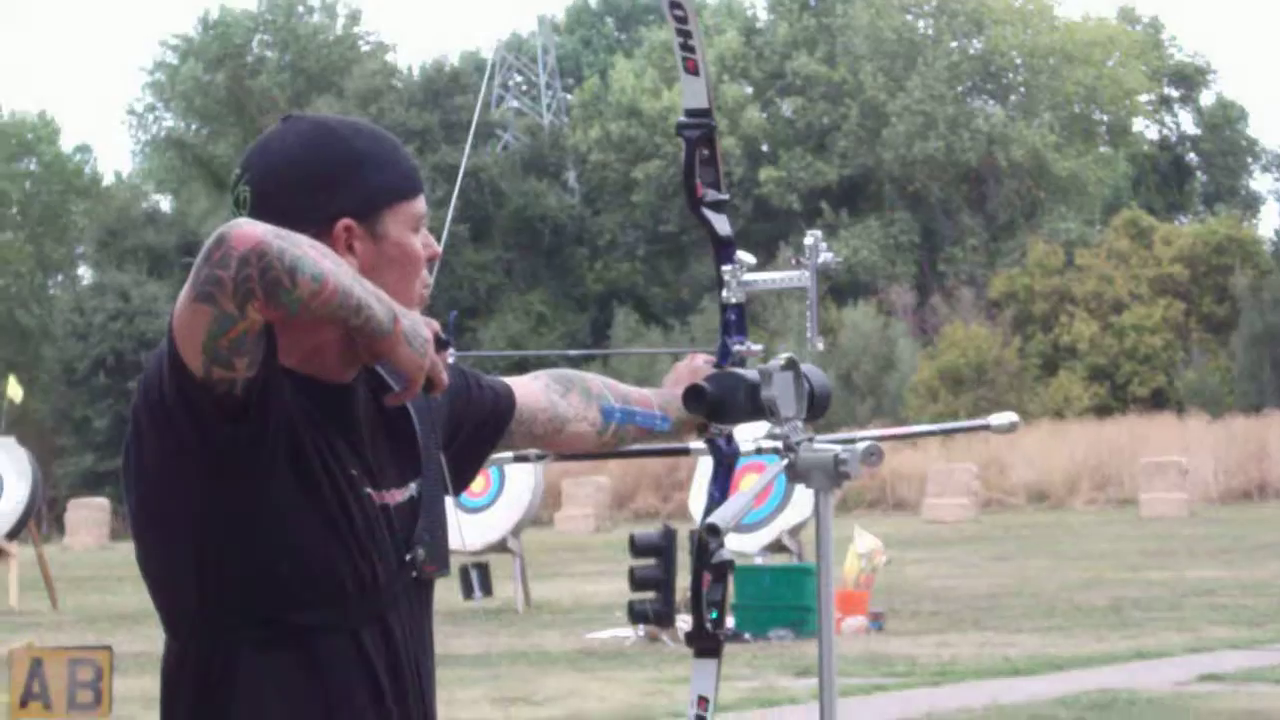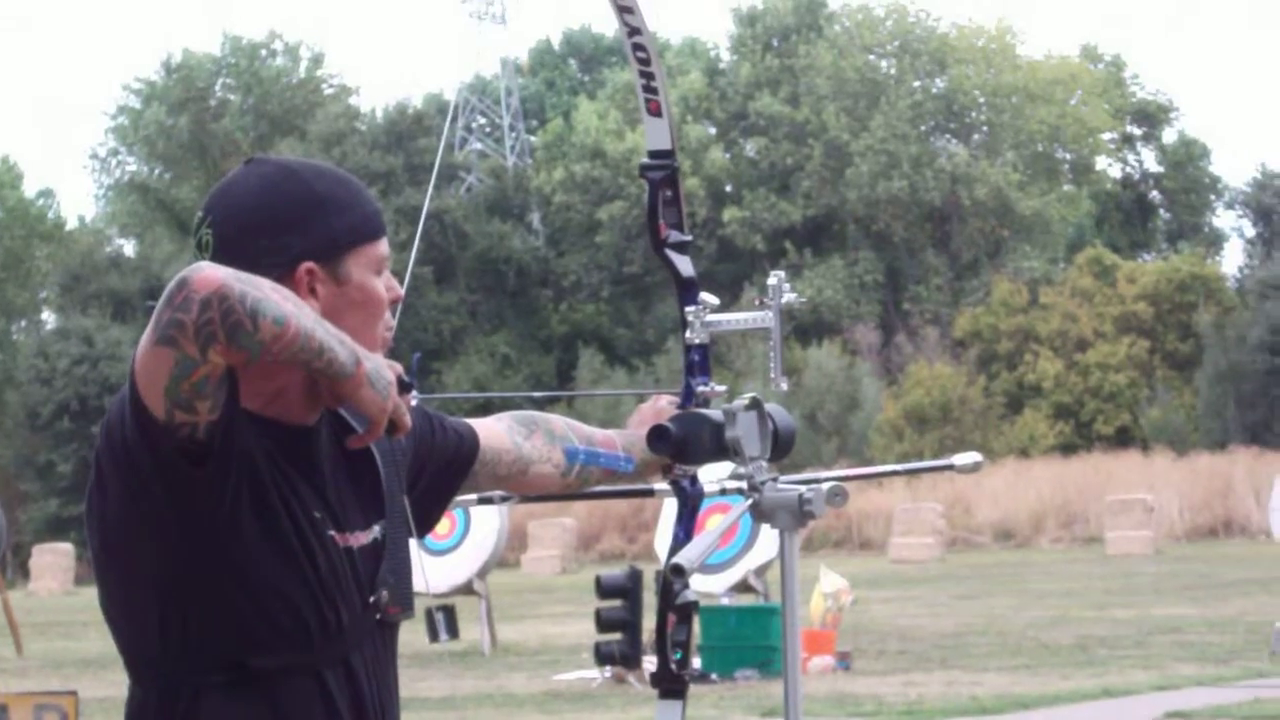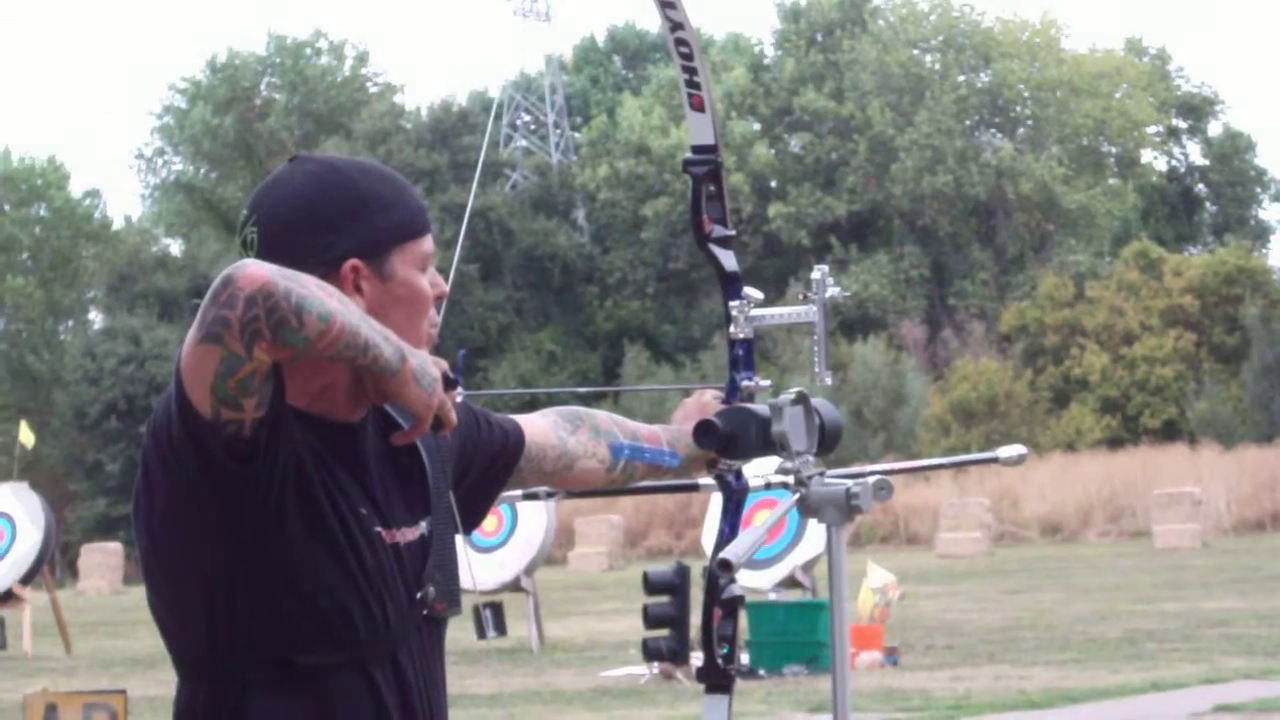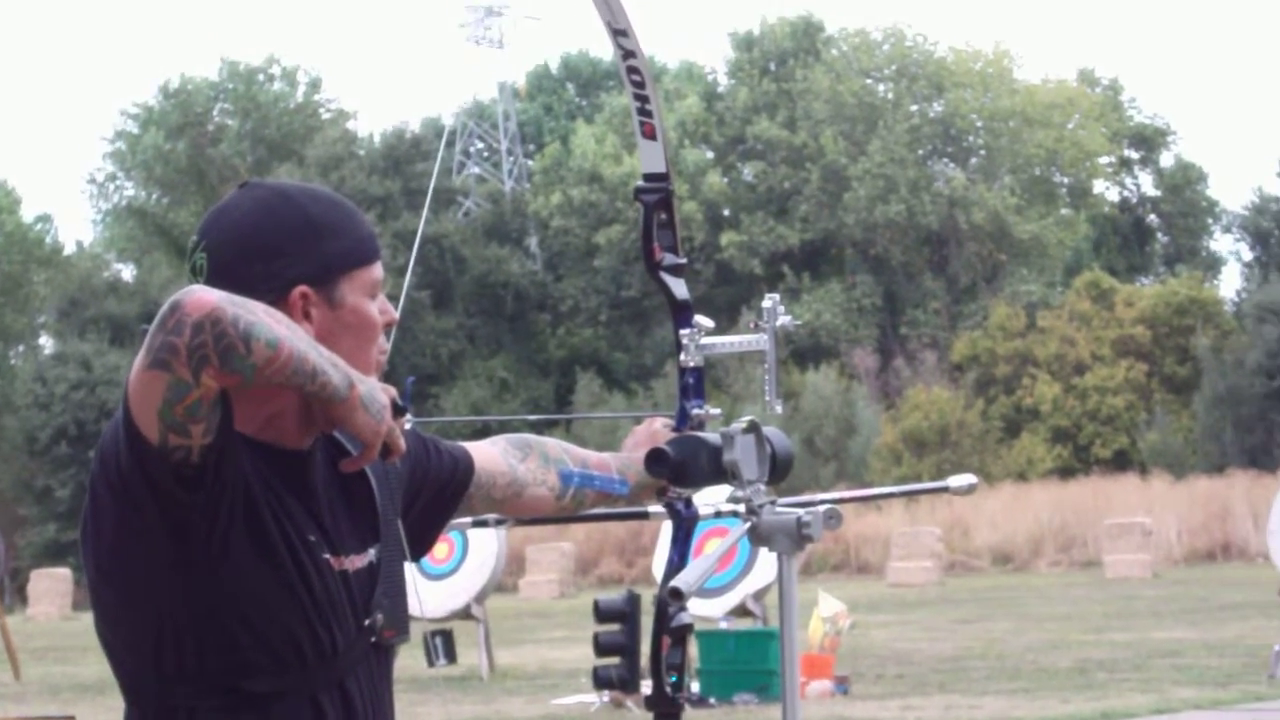
dt=0.5s
person 1, frame 1
left shoulder: (409, 393)
right shoulder: (221, 394)
left elbow: (552, 404)
right elbow: (242, 252)
left wrist: (668, 405)
right wrist: (386, 323)
person 1, frame 2
left shoulder: (372, 436)
right shoulder: (177, 442)
left elbow: (518, 447)
right elbow: (203, 296)
left wrist: (632, 446)
right wrist: (348, 365)
person 1, frame 3
left shoulder: (416, 431)
right shoulder: (228, 437)
left elbow: (562, 441)
right elbow: (249, 291)
left wrist: (679, 440)
right wrist: (394, 362)
person 1, frame 4
left shoulder: (370, 461)
right shoulder: (175, 458)
left elbow: (511, 468)
right elbow: (197, 316)
left wrist: (628, 470)
right wrist: (341, 386)
